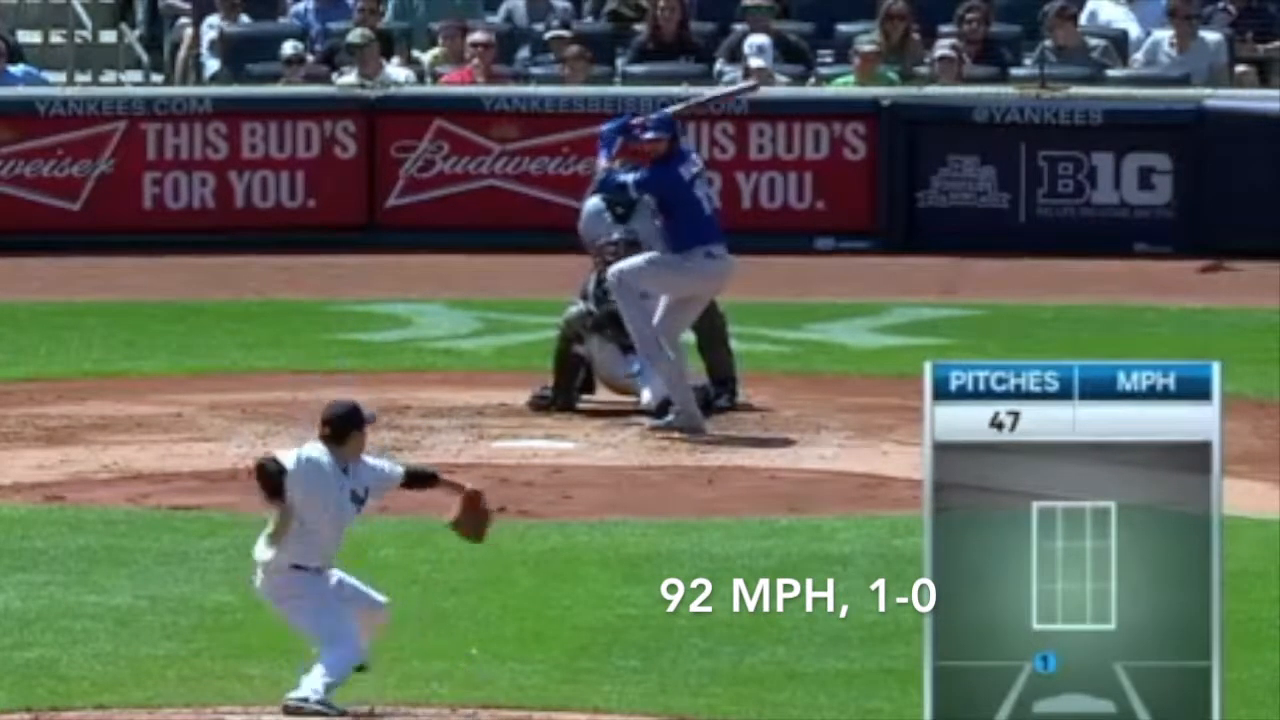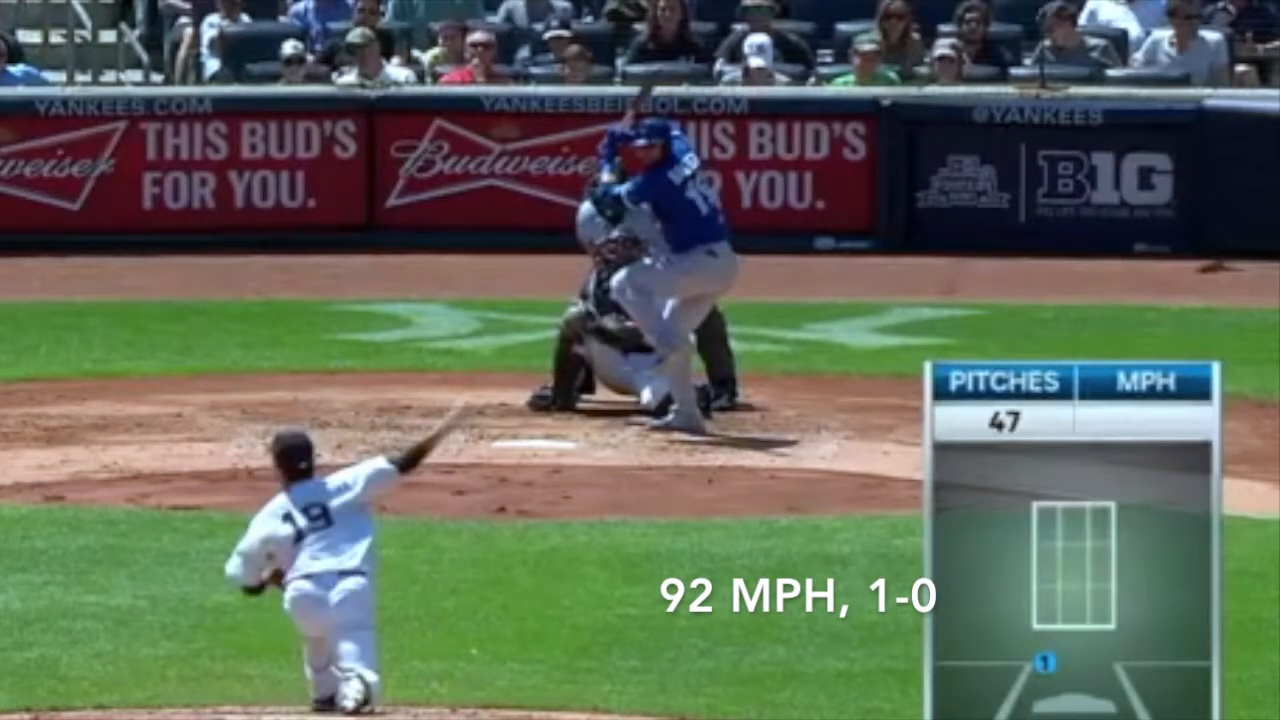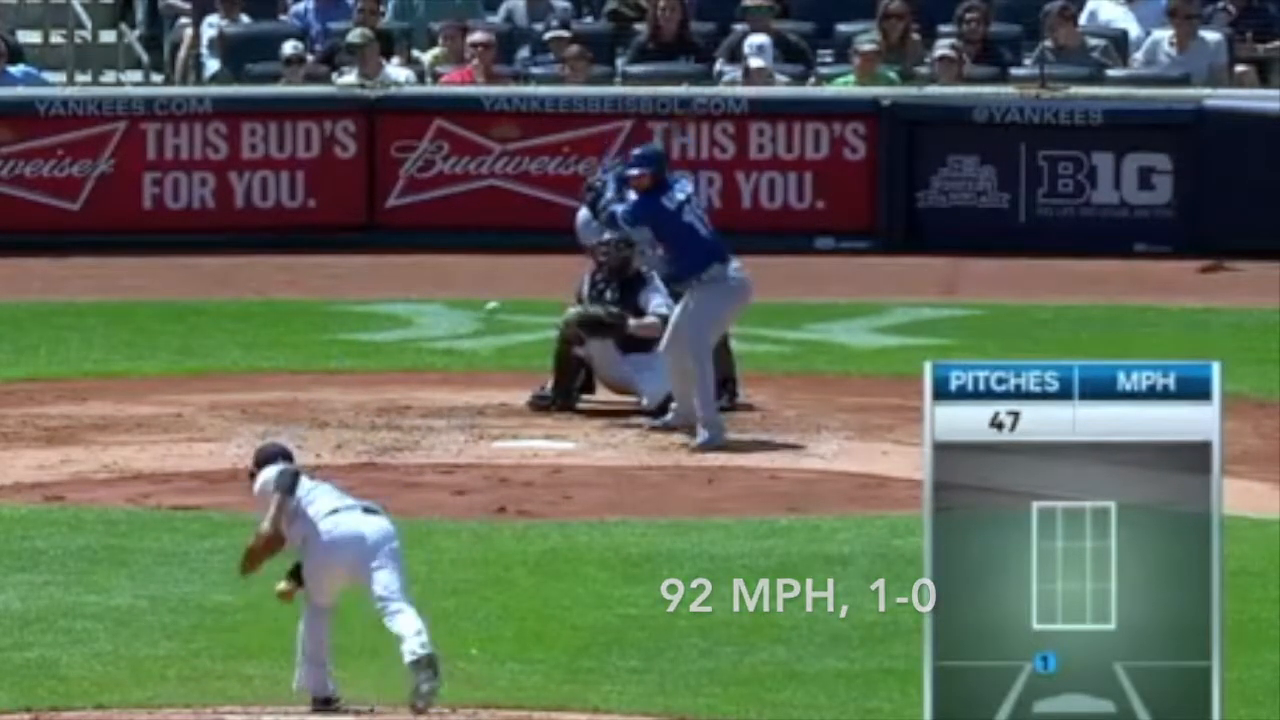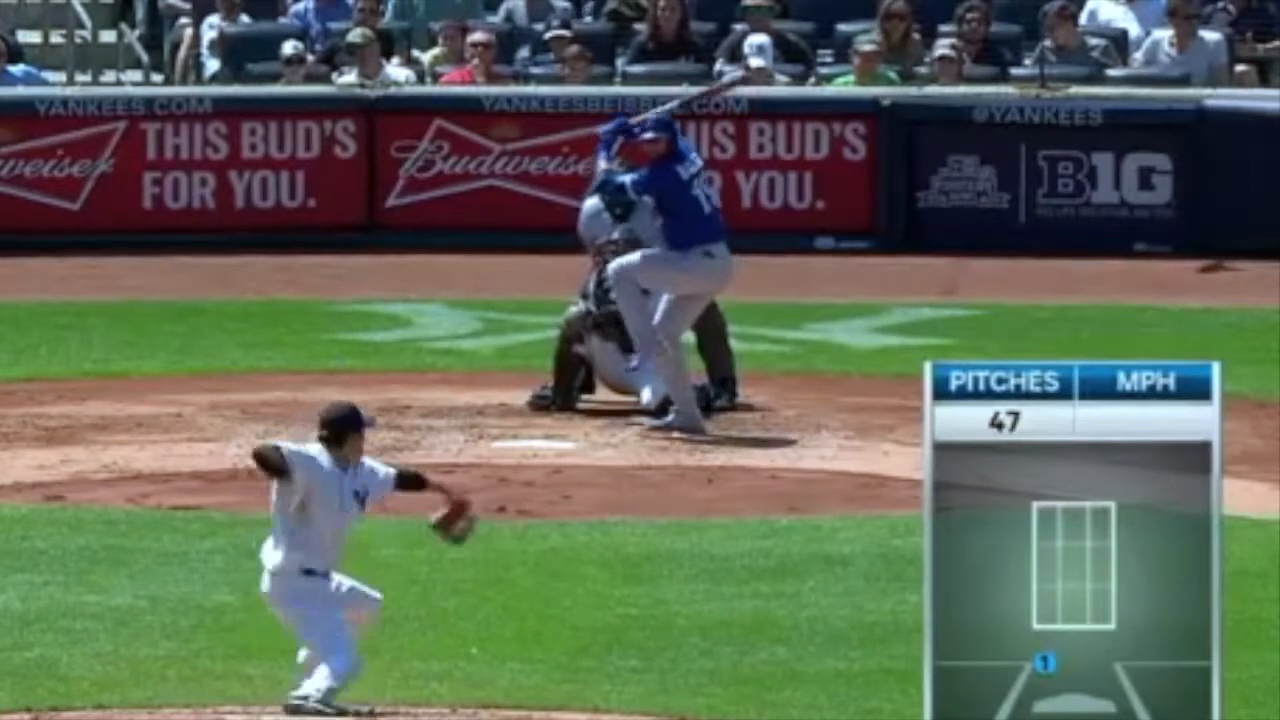
dt=0.7s
person 1, frame 1
left shoulder: (662, 173)
right shoulder: (686, 157)
left elbow: (606, 184)
left wrist: (606, 143)
right wrist: (623, 132)
left hip: (698, 263)
right hip: (711, 262)
left knee: (619, 278)
right knee: (663, 333)
left ankle: (652, 358)
right ankle: (686, 414)
person 1, frame 2
left shoulder: (653, 180)
right shoulder: (685, 152)
left elbow: (607, 199)
right elbow: (670, 128)
left wrist: (608, 160)
right wrist: (630, 132)
left hip: (702, 260)
right hip: (721, 261)
left knee: (623, 283)
right knee: (672, 331)
left ankle: (670, 345)
right ankle: (685, 413)
person 1, frame 3
left shoulder: (648, 205)
right shoulder: (680, 185)
left elbow: (611, 217)
left wrist: (613, 186)
left hip: (721, 283)
right hip: (702, 285)
left knee: (696, 347)
right knee: (672, 349)
left ankle: (711, 429)
right ankle: (685, 413)
person 1, frame 4
left shoulder: (660, 173)
right shoulder: (688, 155)
left elbow: (607, 186)
left wrist: (605, 149)
right wrist: (626, 131)
left hip: (698, 261)
right hip: (713, 261)
left knee: (619, 272)
right knee: (664, 331)
left ankle: (648, 350)
right ankle: (686, 413)
person 2, frame 1
left shoulder: (360, 468)
right shoulder: (311, 463)
left elbow: (407, 475)
right elbow: (265, 467)
left wrist: (459, 487)
right wrist: (281, 509)
left hip: (314, 571)
right hip: (286, 574)
left knee: (374, 609)
right knee: (344, 643)
left ankle: (345, 659)
person 2, frame 2
left shoulder: (267, 518)
right shoulder: (350, 480)
left elbow: (245, 580)
right elbow: (401, 462)
left wrist: (275, 573)
right wrist: (442, 429)
left hip: (305, 597)
right hip: (354, 595)
left knee: (317, 627)
left ankle: (326, 694)
right ankle: (360, 687)
person 2, frame 3
left shoulder: (269, 478)
right shoulder: (313, 487)
left elbow: (289, 475)
left wrist: (271, 521)
right wrist: (294, 581)
left hip: (334, 532)
right hip: (379, 528)
left knee: (316, 609)
right knee: (393, 602)
left ankle: (321, 692)
right ankle: (419, 655)
person 2, frame 4
left shoulder: (360, 469)
right shoulder: (312, 462)
left elbow: (396, 478)
right elbow: (263, 453)
left wrist: (445, 492)
right wrist: (288, 480)
left hip: (315, 576)
right hip: (293, 584)
left knee: (367, 605)
right knee: (346, 657)
left ankle: (316, 662)
person 3, frame 1
right shoulder: (595, 282)
left hip: (646, 361)
right hip: (612, 366)
left knee: (658, 401)
right knee: (576, 317)
left ankle: (706, 393)
right ankle: (561, 391)
person 3, frame 2
left shoulder: (651, 283)
right shoulder: (596, 280)
left elbow: (666, 332)
left wrist: (632, 330)
left hip: (648, 362)
right hip: (613, 365)
left knee: (660, 401)
left ankle: (699, 394)
right ankle: (563, 392)
person 3, frame 3
left shoulder: (646, 282)
right shoulder: (592, 281)
left elbow: (662, 324)
left wrist: (627, 324)
left hip: (648, 362)
right hip: (613, 368)
left knee: (662, 400)
right ankle: (563, 391)
person 3, frame 4
right shoulder: (597, 279)
left hip: (650, 363)
right hip: (615, 367)
left knee: (661, 401)
left ankle: (704, 394)
right ankle: (563, 392)
